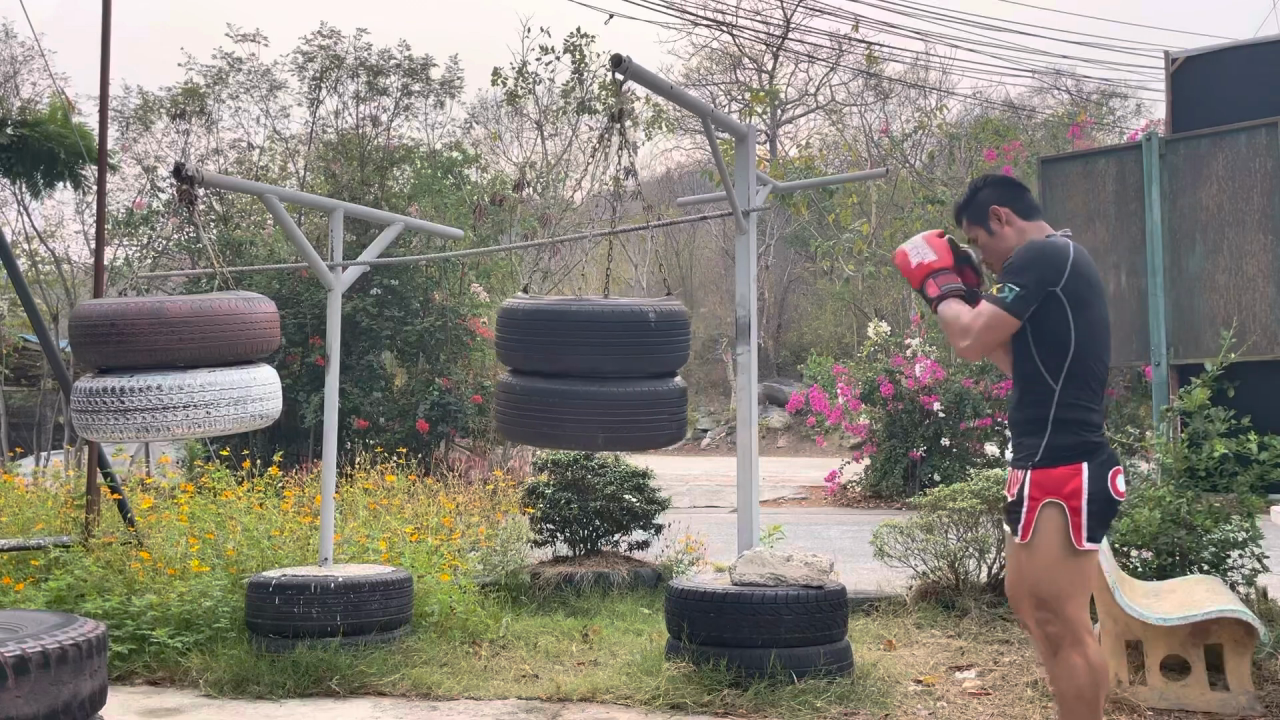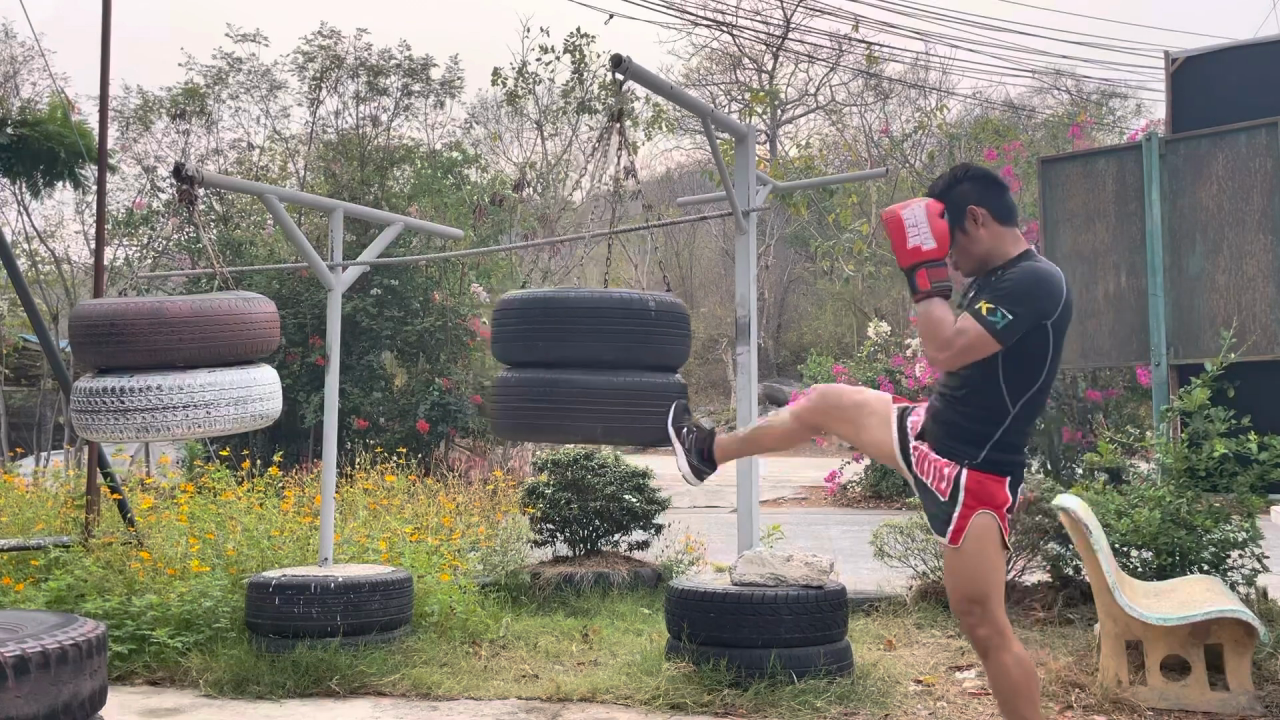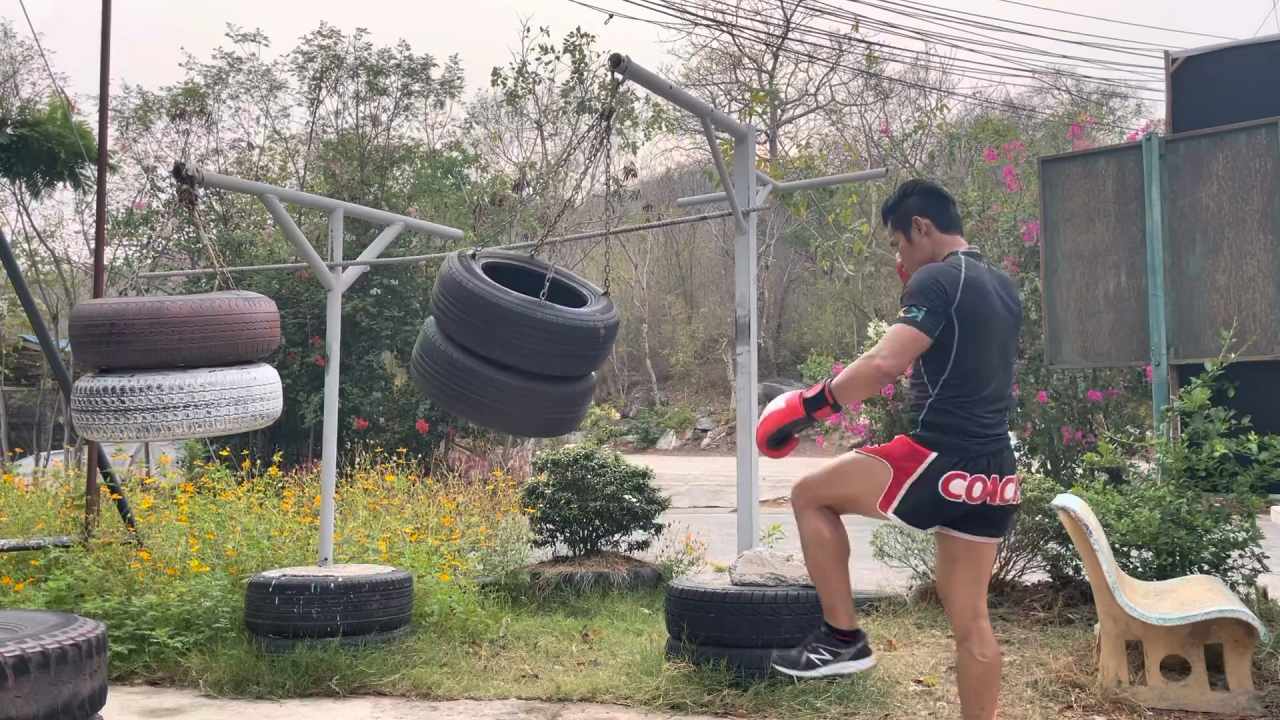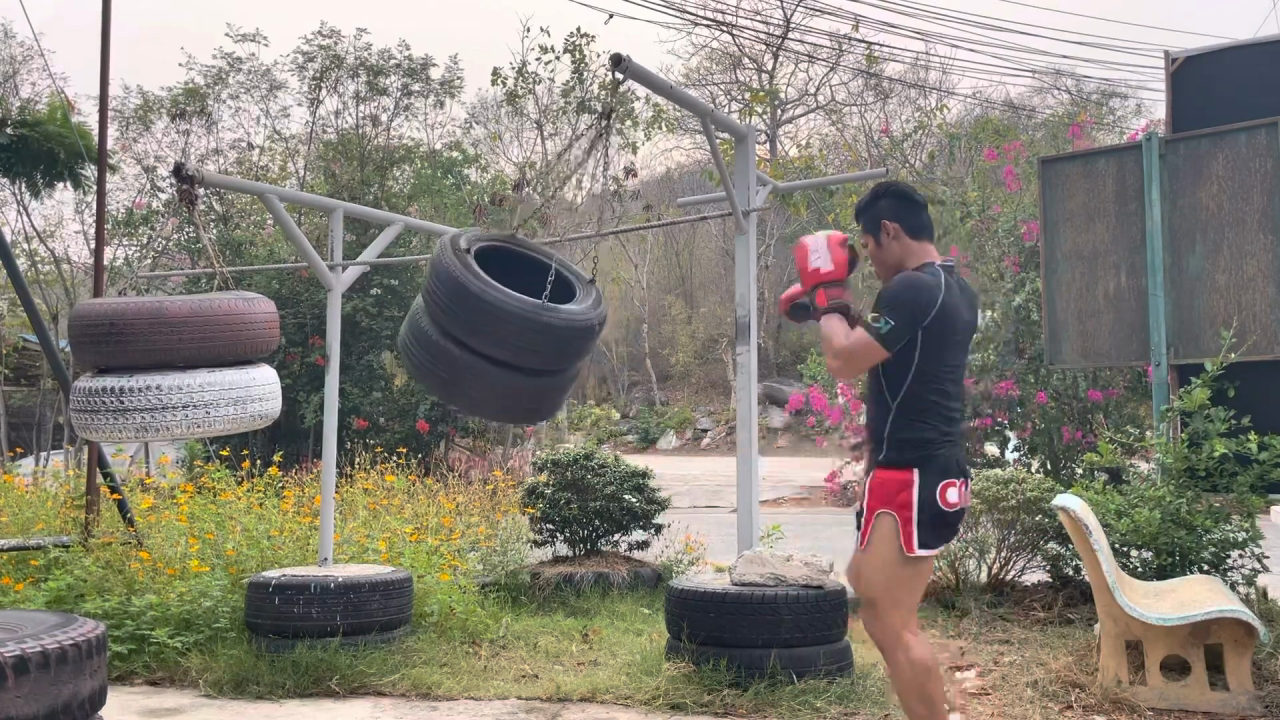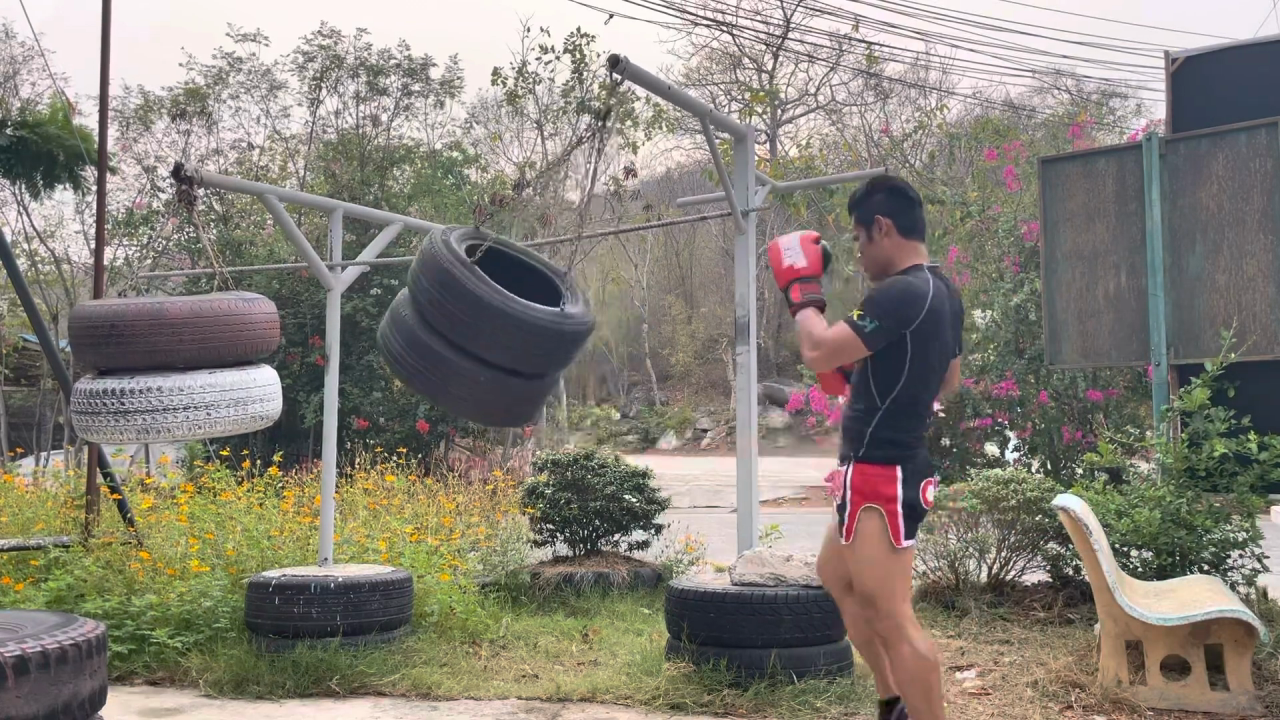
dt=0.7s
person 1, frame 1
left shoulder: (1042, 257)
right shoulder: (1054, 263)
left elbow: (974, 337)
right elbow: (1013, 352)
left wrist: (934, 278)
right wrist: (970, 292)
left hip: (1061, 470)
right hip: (1057, 467)
left knee: (1060, 622)
right knee: (1046, 614)
person 1, frame 2
left shoulder: (1038, 285)
right shoulder: (994, 277)
left elbow: (946, 351)
left wrist: (923, 269)
left hip: (976, 473)
right hip: (929, 433)
left knee: (984, 626)
right knee: (820, 404)
right ankle: (709, 453)
person 1, frame 3
left shoulder: (936, 280)
right shoulder: (1002, 288)
left elbow: (885, 363)
left wrist: (811, 403)
left hip: (937, 461)
right hip: (994, 473)
left knee: (811, 496)
right knee: (967, 618)
left ankle: (843, 636)
person 1, frame 4
left shoulder: (911, 289)
right shoulder: (954, 291)
left elbow: (844, 361)
left wrist: (823, 293)
right wrist: (839, 309)
left hip: (905, 475)
right hip: (941, 476)
left knee: (892, 626)
right knee: (868, 585)
person 1, frame 5
left shoulder: (899, 295)
right shoulder: (941, 293)
left elbow: (819, 352)
left wrist: (802, 289)
right wrist: (857, 373)
left hip: (882, 473)
right hip: (906, 466)
left knee: (890, 618)
right knee: (839, 578)
